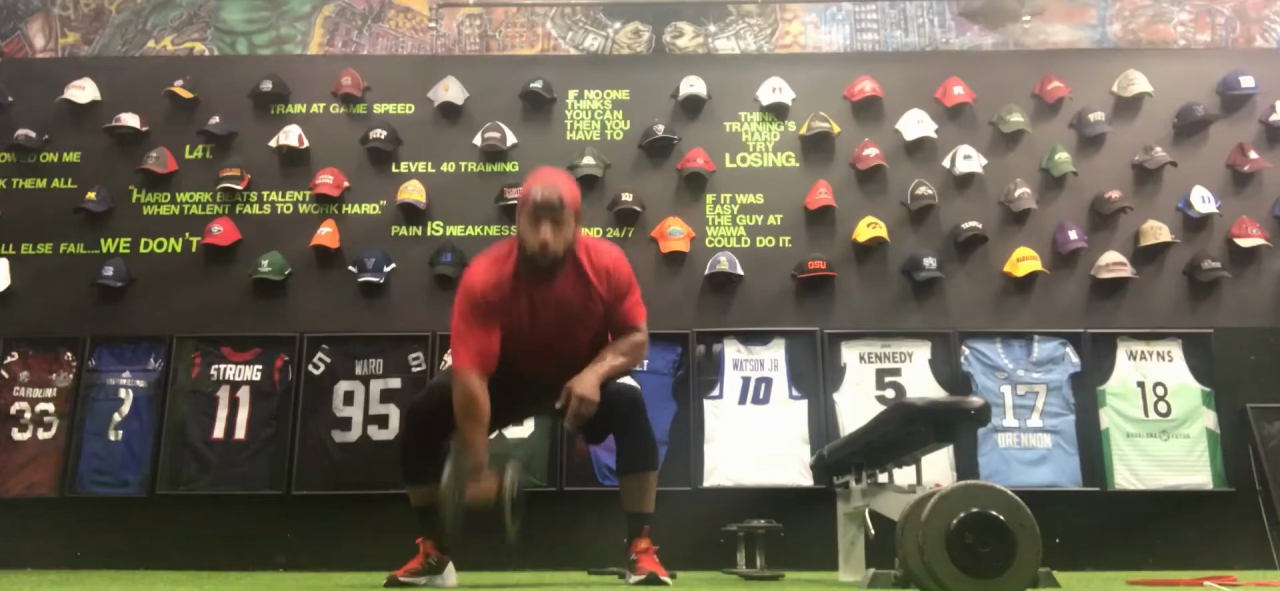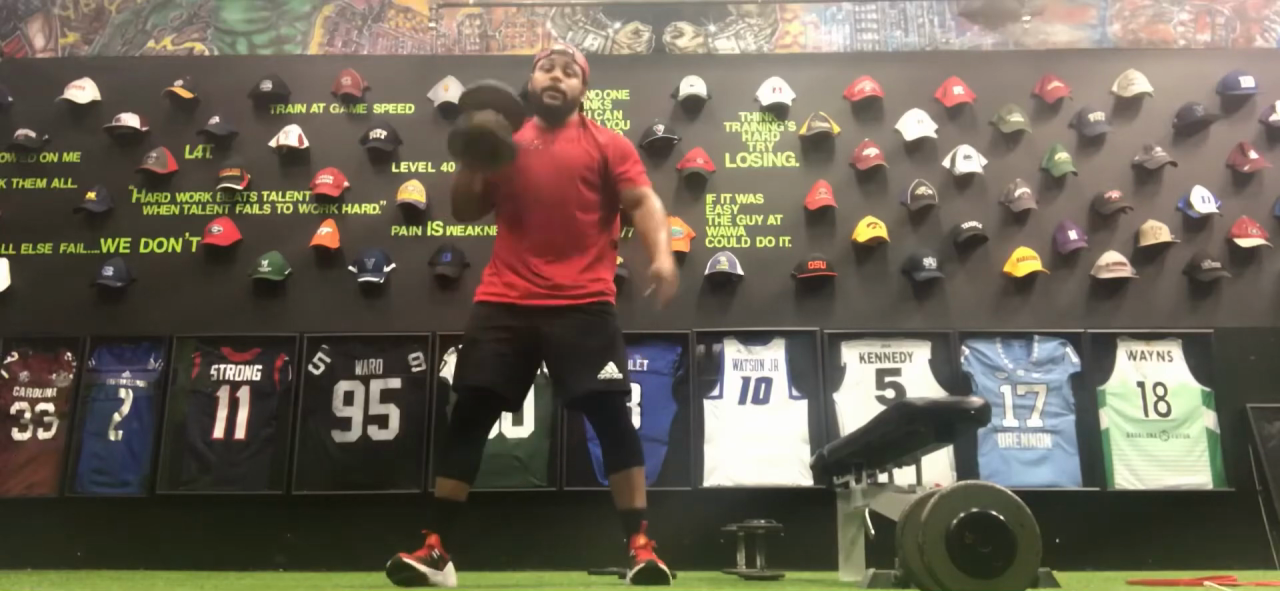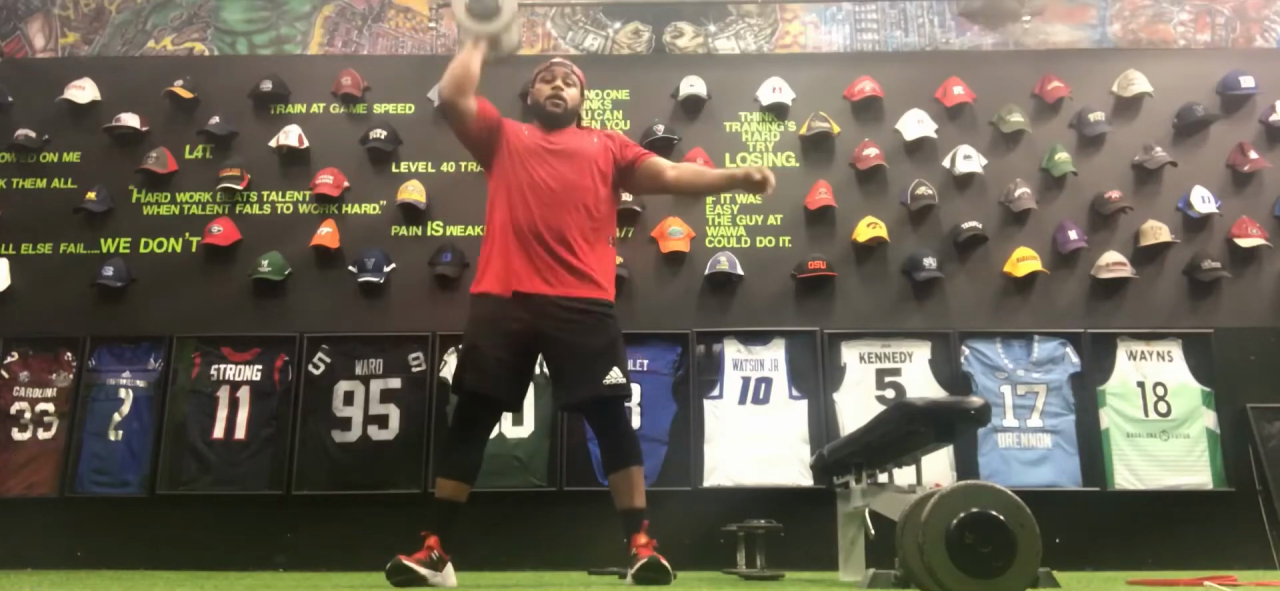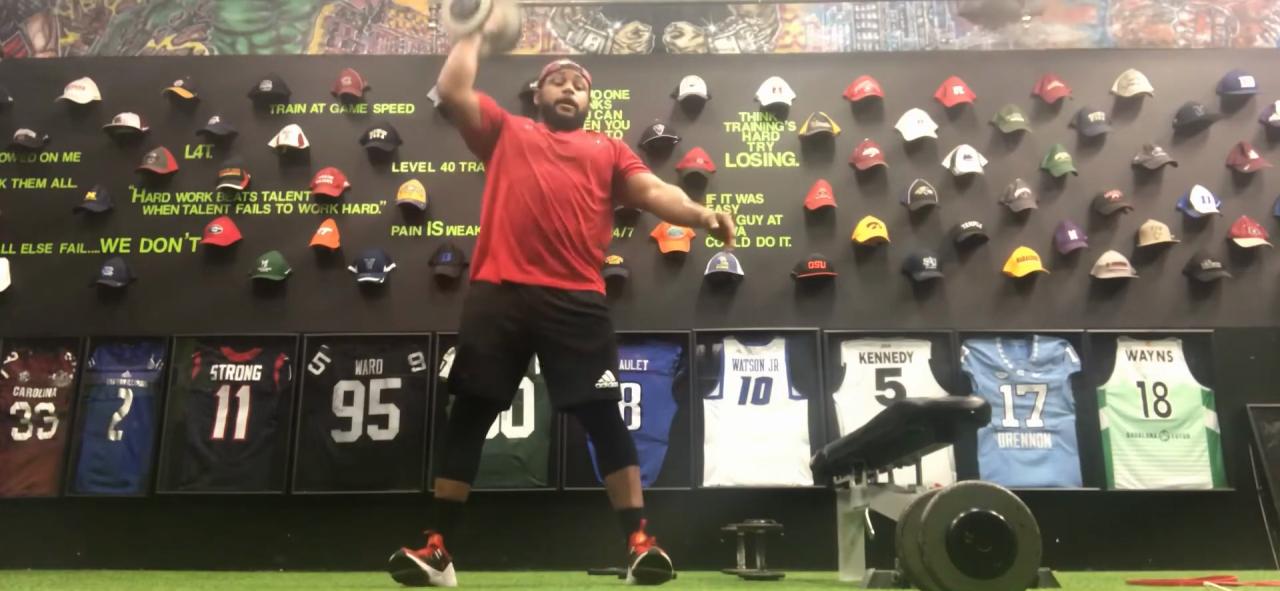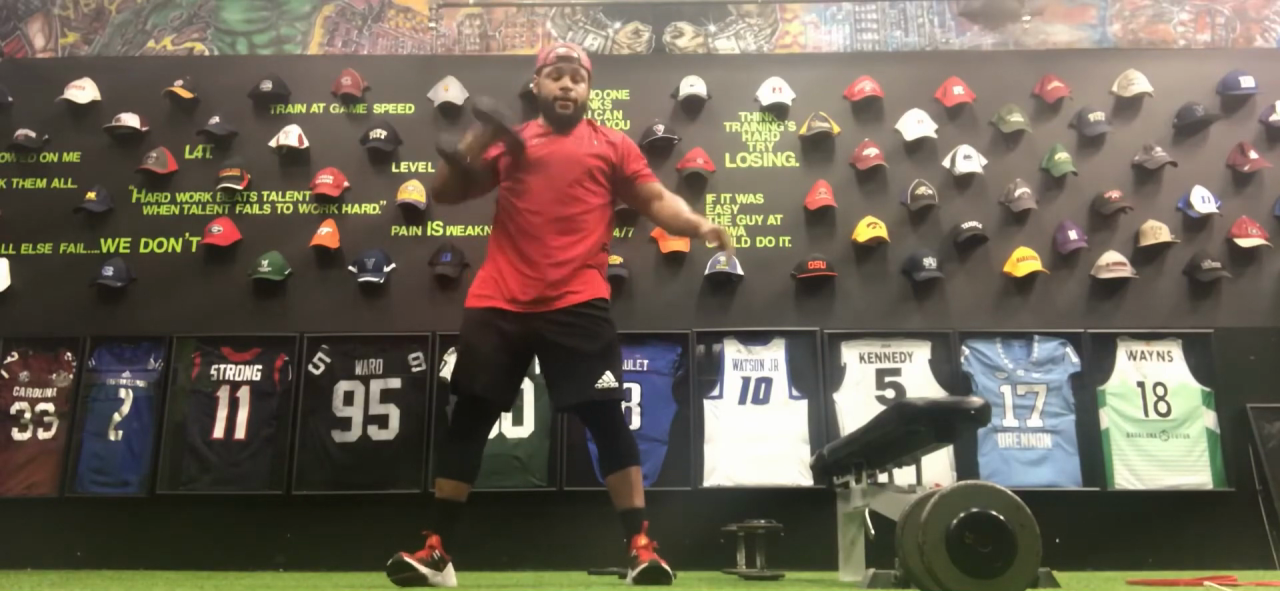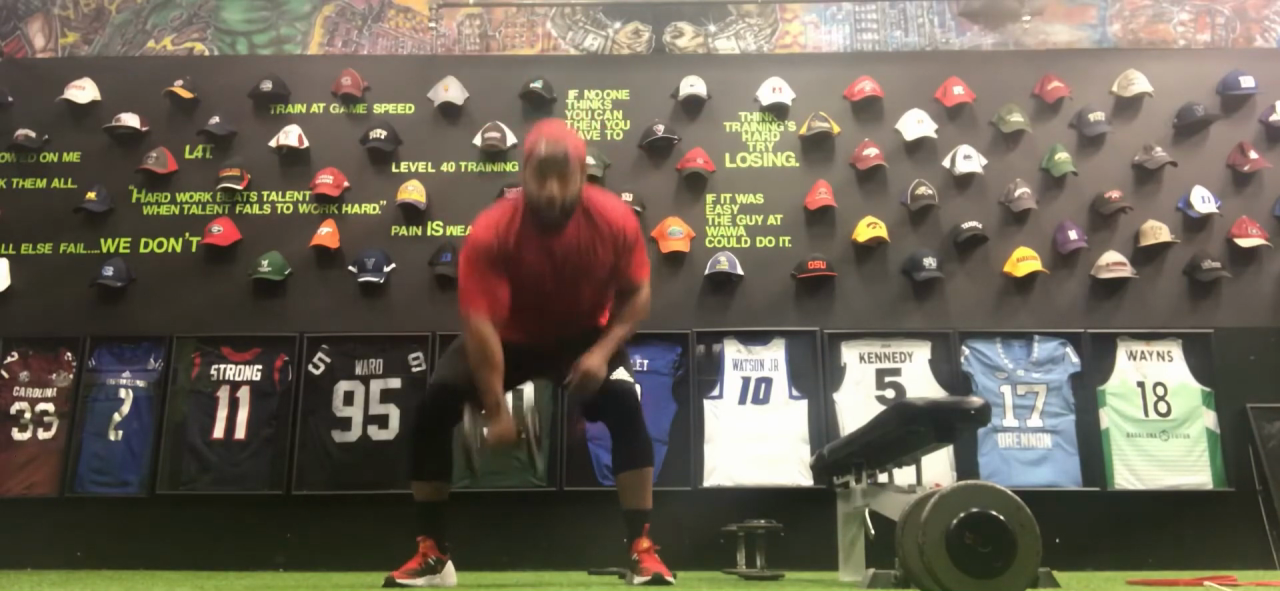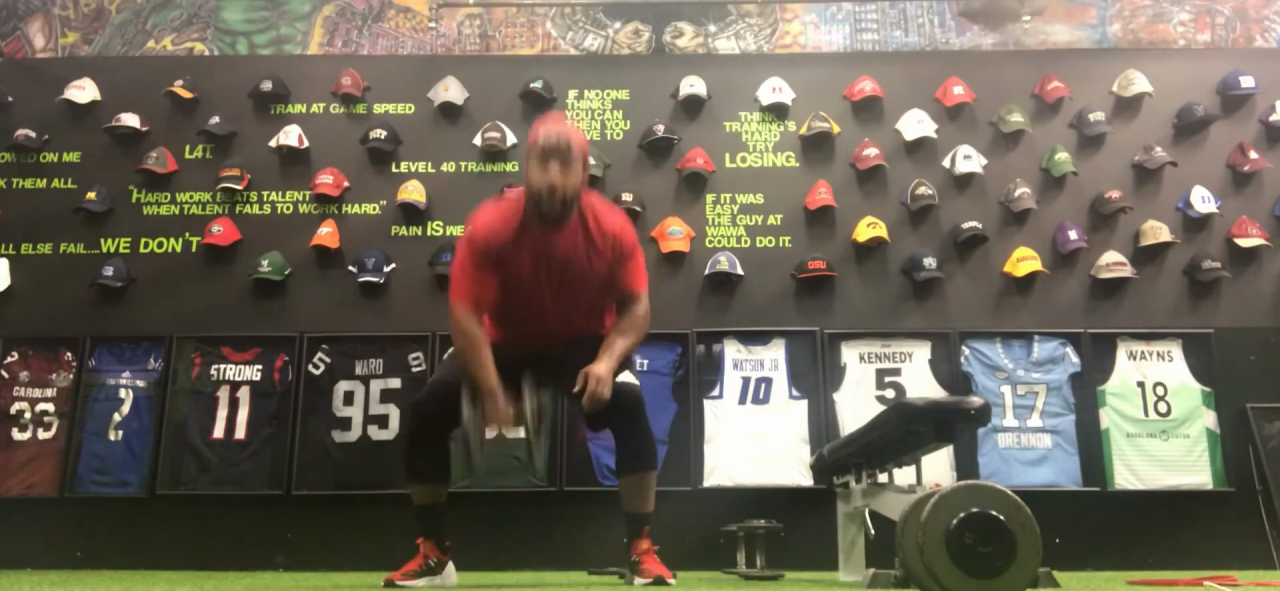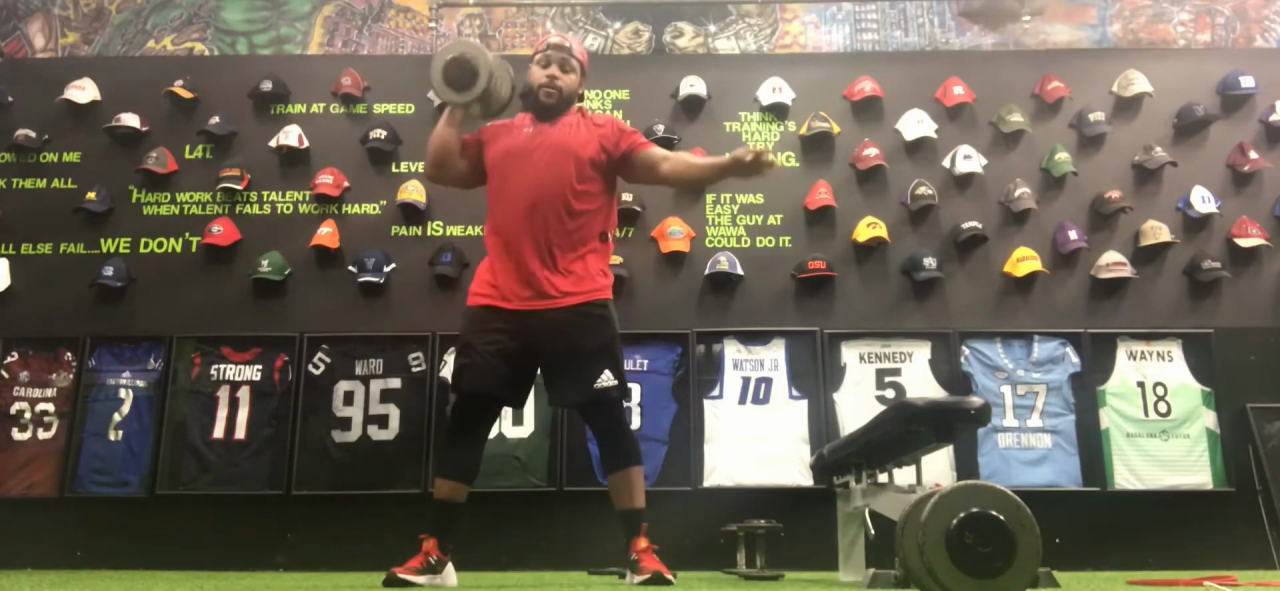
dt=0.5s
person 1, frame 1
left shoulder: (608, 265)
right shoulder: (485, 278)
left elbow: (636, 338)
right elbow: (470, 377)
left wrist: (595, 373)
right wrist: (477, 467)
left hip: (580, 378)
right hip: (507, 373)
left knee: (629, 406)
right knee: (422, 418)
left ankle: (642, 551)
right ankle: (432, 552)
person 1, frame 2
left shoulder: (607, 144)
right shoulder: (504, 142)
left elbow: (643, 203)
right elbow: (464, 210)
left wrist: (661, 253)
left hip: (583, 305)
right hip: (503, 303)
left knee: (612, 413)
right knee: (470, 416)
left ankle: (641, 547)
person 1, frame 3
left shoulder: (607, 146)
right shoulder: (503, 136)
left elbow: (669, 174)
right elbow: (452, 97)
left wrist: (738, 175)
right wrist: (479, 42)
left hip: (582, 302)
right hip: (503, 296)
left knee: (611, 417)
right knee: (470, 418)
left ankle: (642, 547)
person 1, frame 4
left shoulder: (608, 150)
right shoulder: (506, 129)
left elbow: (653, 192)
right elbow: (451, 91)
left wrist: (705, 215)
right wrist: (471, 37)
left hip: (575, 299)
right hip: (498, 291)
left knee: (603, 415)
right knee: (469, 415)
left ankle: (640, 544)
person 1, frame 5
left shoulder: (612, 145)
right shoulder: (504, 139)
left elbow: (656, 200)
right elbow: (444, 192)
left wrist: (700, 225)
right wrist: (467, 150)
left hip: (577, 304)
right hip: (497, 303)
left knee: (606, 416)
right knee: (468, 418)
left ankle: (640, 547)
person 1, frame 6
left shoulder: (616, 221)
right shoulder: (490, 234)
left elbow: (637, 297)
right elbow: (479, 325)
left wrist: (604, 351)
right wrist: (496, 410)
left hip: (582, 339)
right hip: (509, 339)
left knee: (624, 403)
right knee: (435, 407)
left ankle: (642, 551)
person 1, frame 7
left shoulder: (612, 229)
right shoulder: (490, 225)
left elbow: (636, 310)
right elbow: (466, 316)
left wrist: (607, 361)
right wrist: (491, 391)
left hip: (581, 347)
right hip: (506, 345)
left knee: (629, 406)
right knee: (428, 414)
left ankle: (642, 552)
person 1, frame 8
left shoulder: (603, 131)
right shoulder: (496, 133)
left elbow: (665, 164)
right elbow: (440, 168)
left wrist: (731, 164)
right wrist: (455, 106)
left hip: (578, 303)
right hip: (497, 304)
left knee: (609, 418)
right knee: (468, 419)
